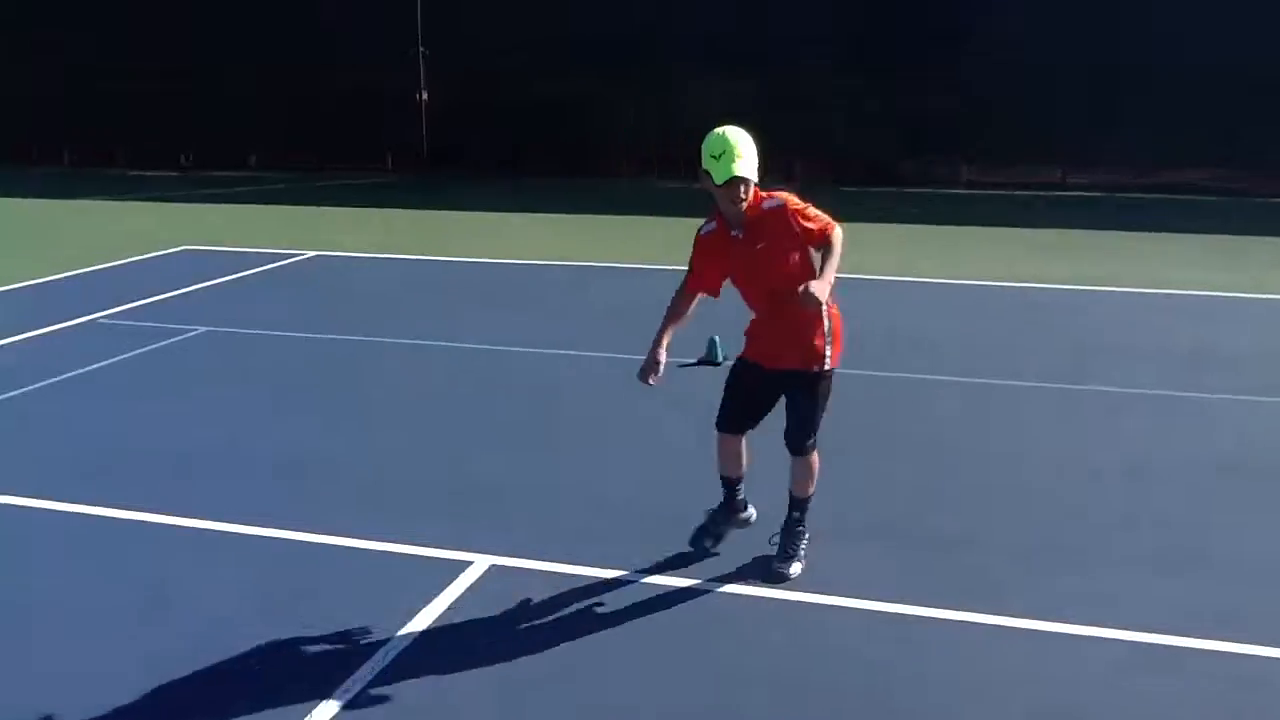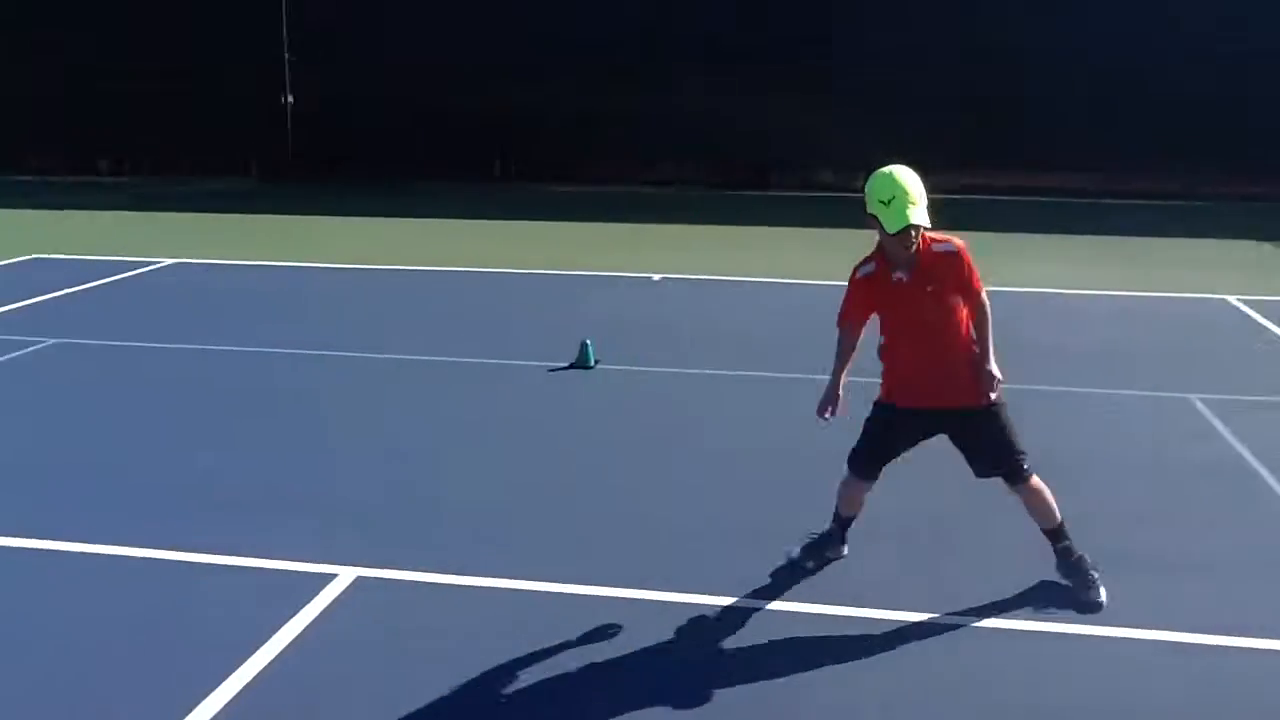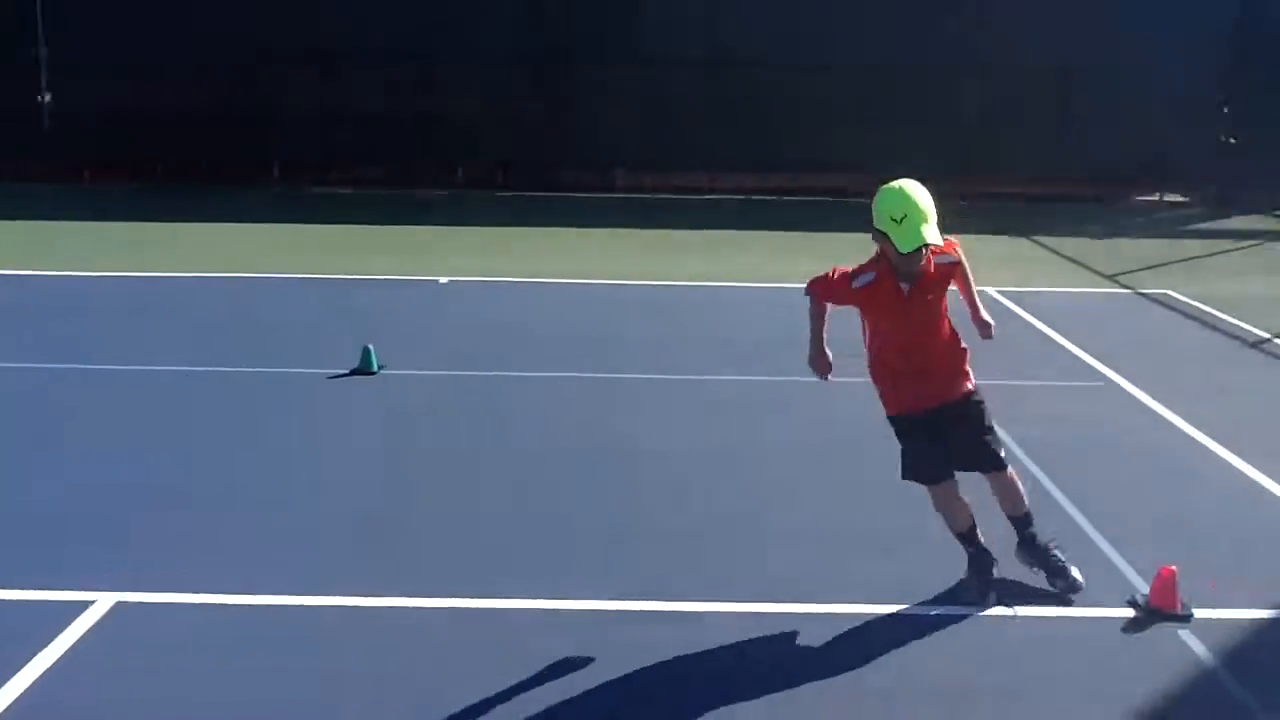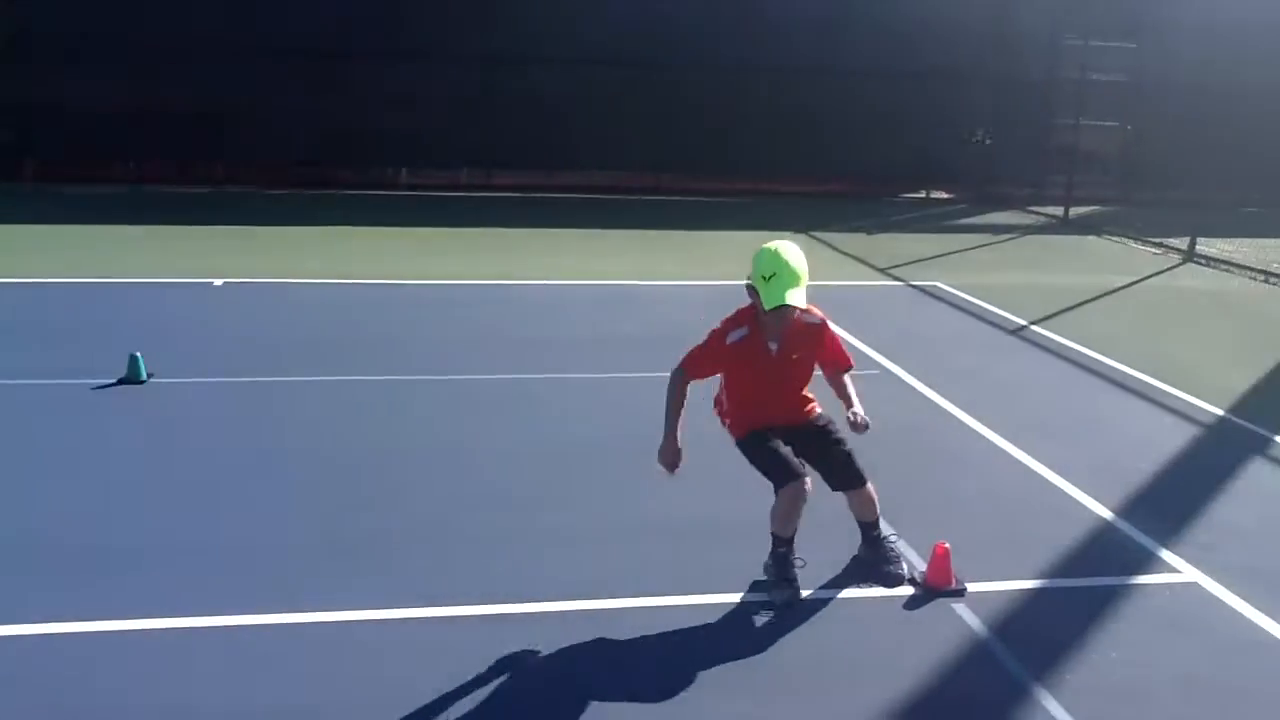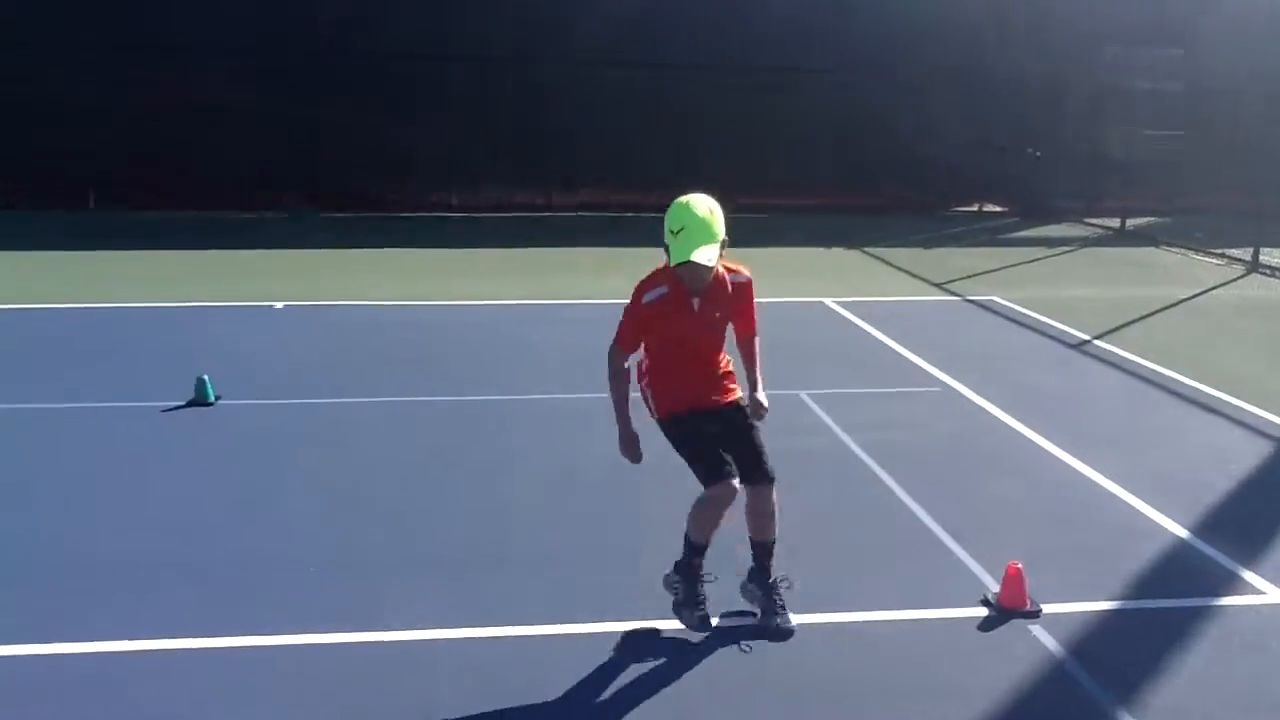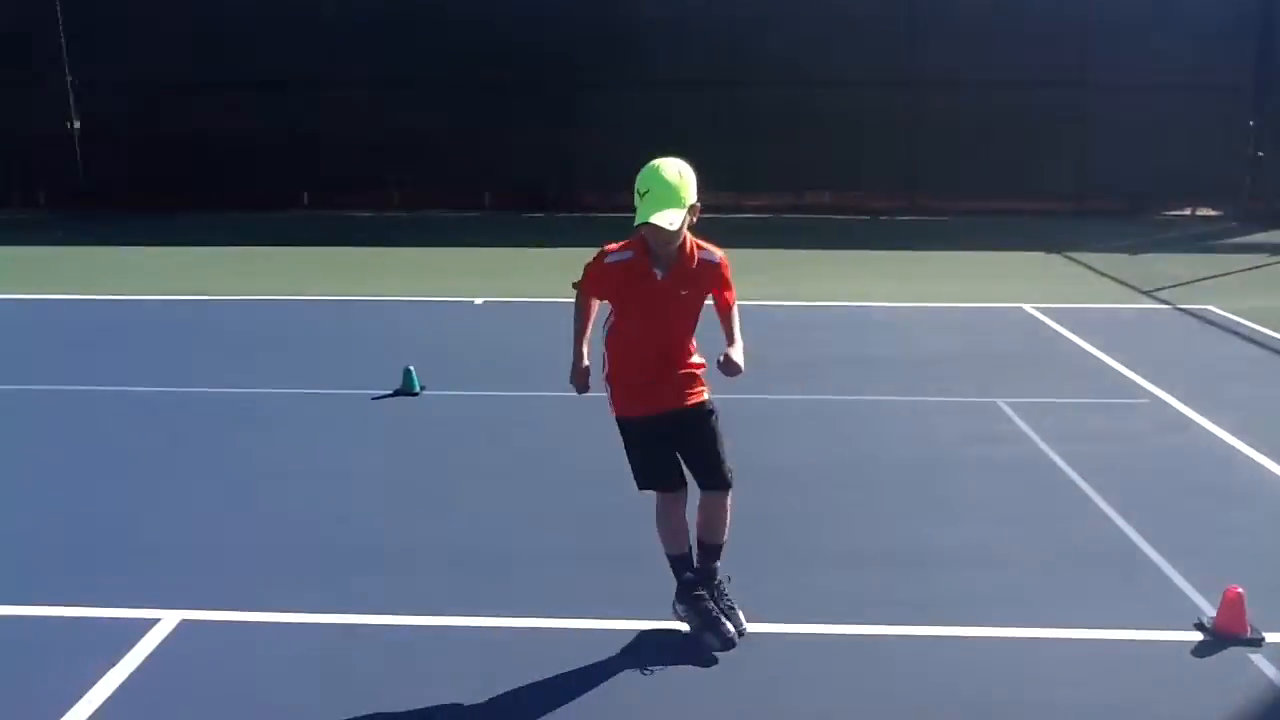
dt=0.3s
person 1, frame 1
left shoulder: (780, 211)
right shoulder: (709, 235)
left elbow: (832, 233)
right elbow: (692, 290)
left wrist: (825, 281)
right wrist: (659, 346)
left hip: (810, 344)
right hip: (763, 343)
left knee: (800, 447)
right knee: (728, 430)
left ankle: (796, 528)
right ankle: (733, 506)
person 1, frame 2
left shoulder: (950, 253)
right shoulder: (866, 278)
left elbow: (977, 299)
right elbow: (850, 325)
left wrist: (987, 358)
right wrist: (835, 382)
left hip: (969, 386)
right hip: (906, 393)
left knee: (1020, 476)
right knee: (861, 469)
left ankle: (1066, 553)
right ankle: (836, 537)
person 1, frame 3
left shoulder: (944, 257)
right shoulder: (862, 284)
right elbow: (816, 290)
left wrist: (976, 309)
right wrist: (818, 347)
left hip: (953, 384)
right hip: (903, 396)
left knee: (997, 468)
right knee: (939, 483)
left ankle: (1031, 544)
right ankle: (978, 556)
person 1, frame 4
left shoulder: (814, 323)
right shoulder: (730, 338)
left elbow: (839, 369)
right elbow: (681, 376)
left wrist: (853, 406)
right wrist: (671, 439)
left hip: (801, 412)
right hip: (752, 423)
left knee: (856, 484)
right knee: (794, 485)
left ankle: (874, 546)
right ankle: (781, 558)
person 1, frame 5
left shoulder: (739, 283)
right shoulder: (651, 297)
right elbow: (618, 358)
left wrist: (755, 386)
right wrist: (623, 426)
left hip: (723, 391)
right hip: (674, 401)
left knee: (762, 485)
right knee: (724, 486)
left ankle: (763, 578)
right ankle: (687, 576)
person 1, frame 6
left shoulder: (710, 262)
right shoulder: (613, 261)
left elbow: (724, 298)
right elbow: (586, 294)
left wrist: (734, 343)
right wrist: (580, 355)
left hip: (687, 388)
right hip: (634, 396)
left knee: (717, 487)
right knee: (671, 492)
left ankle: (710, 580)
right ankle: (688, 587)
